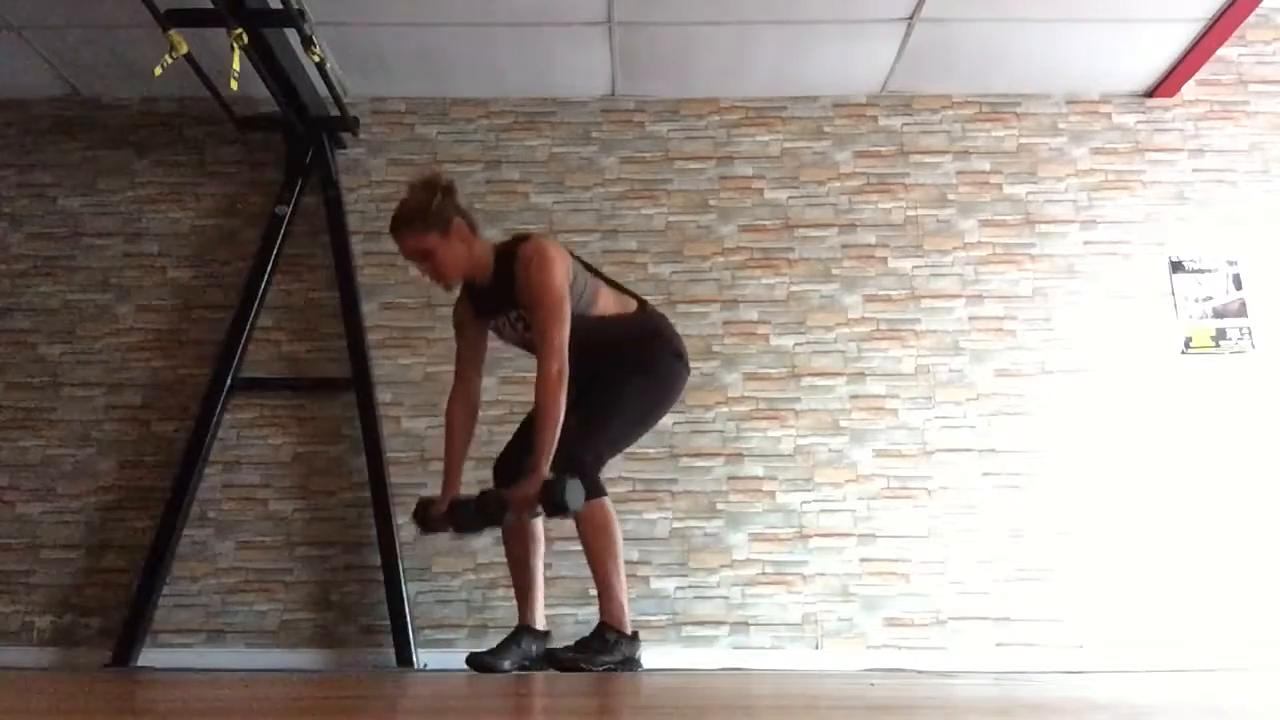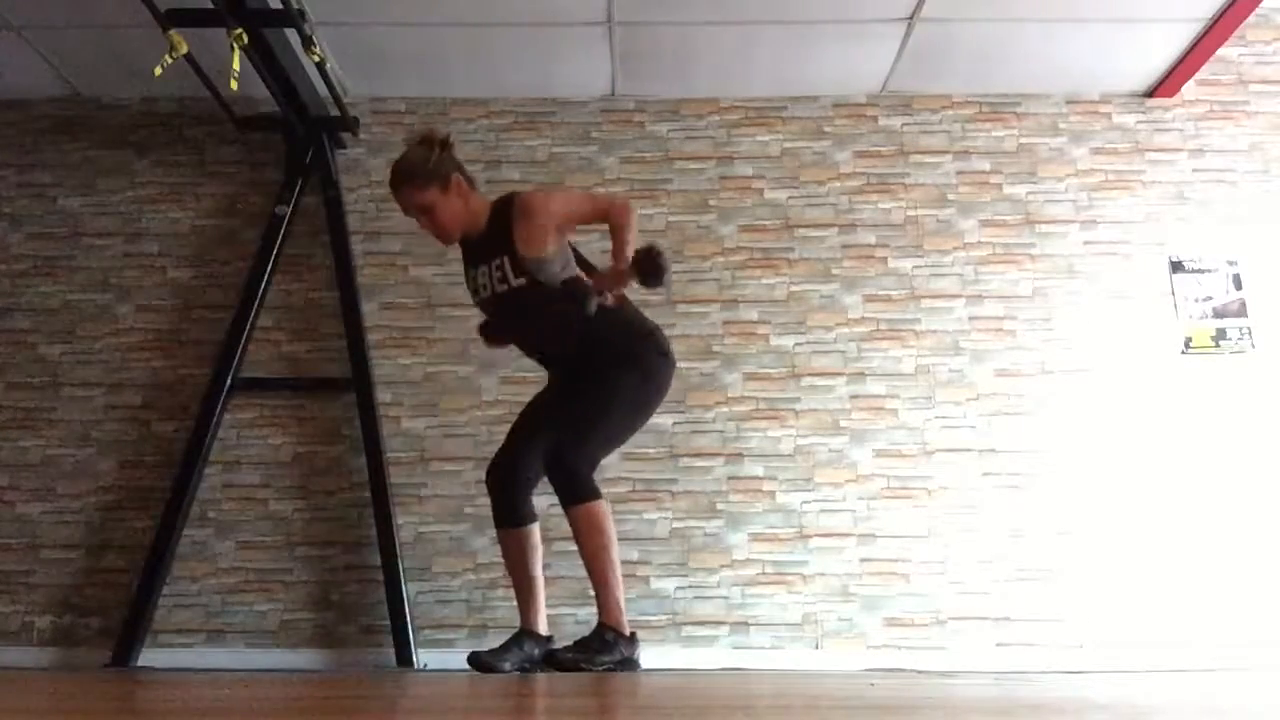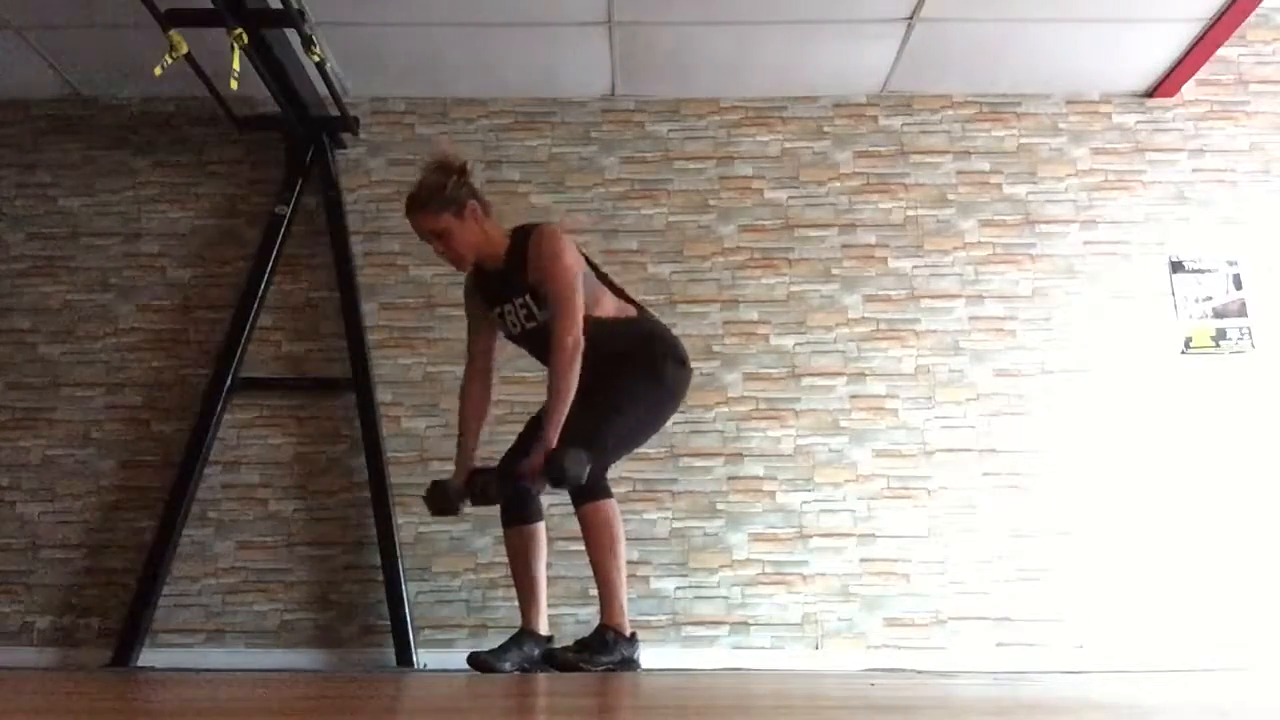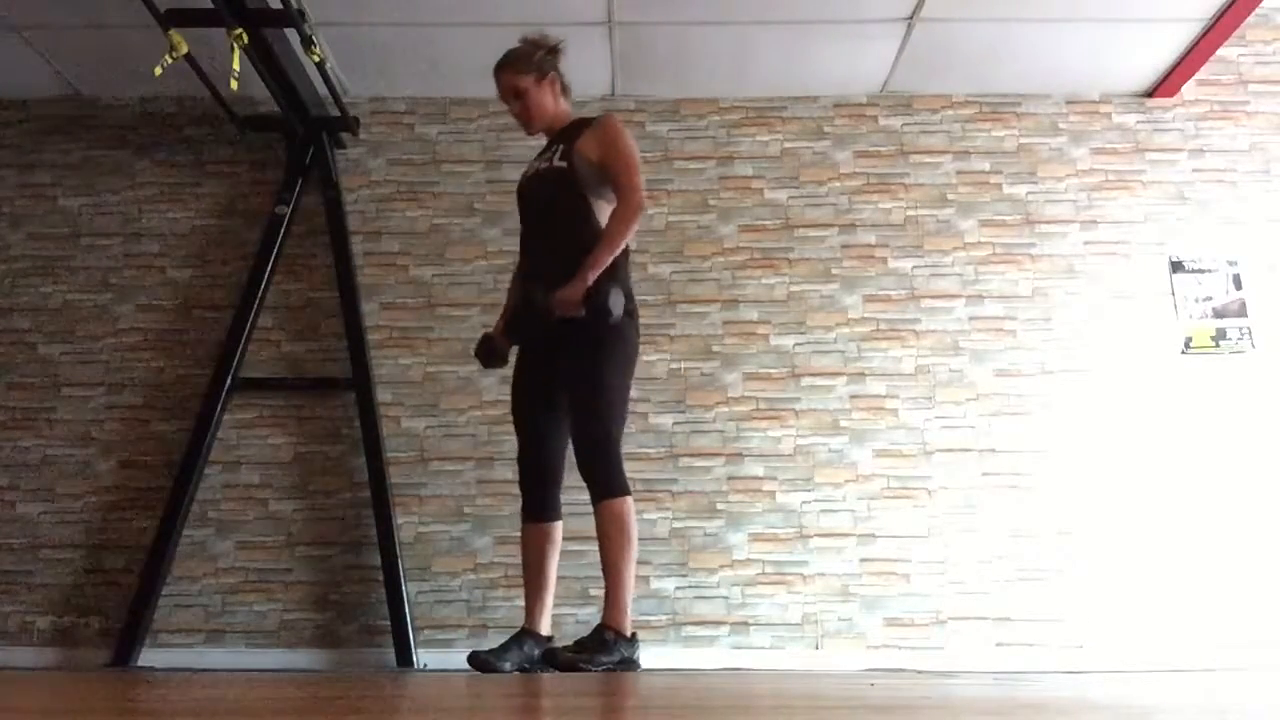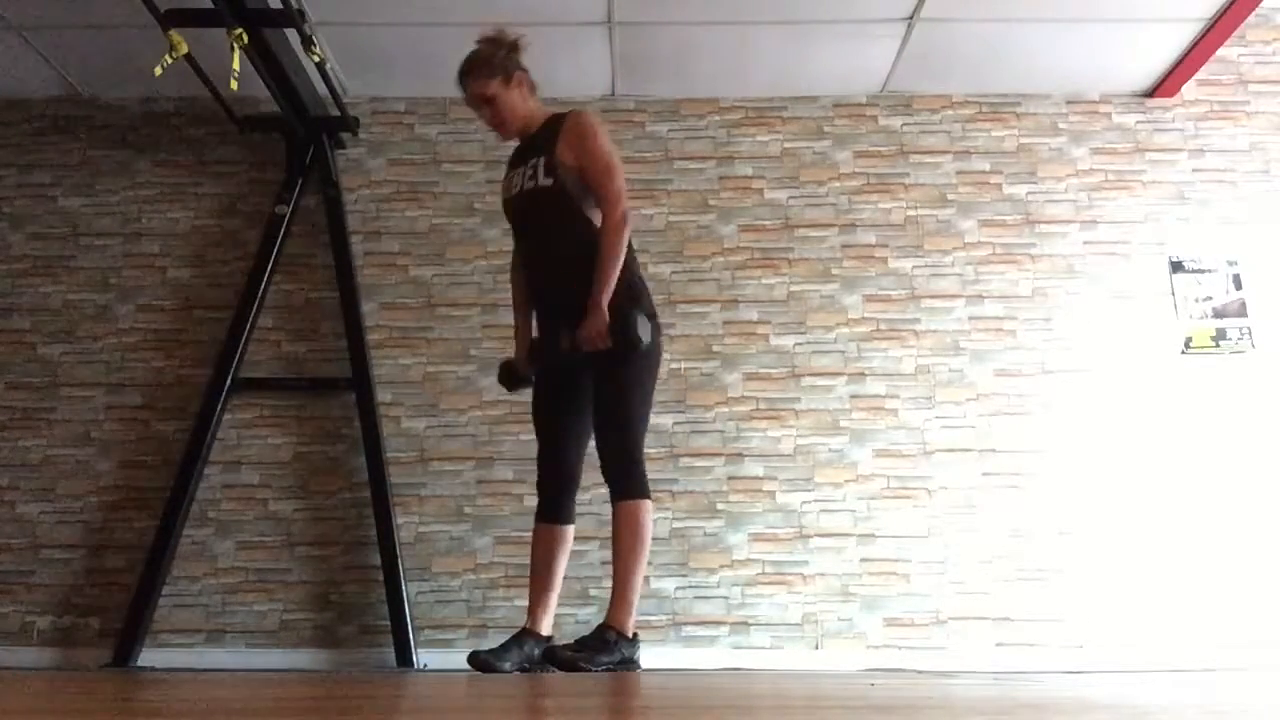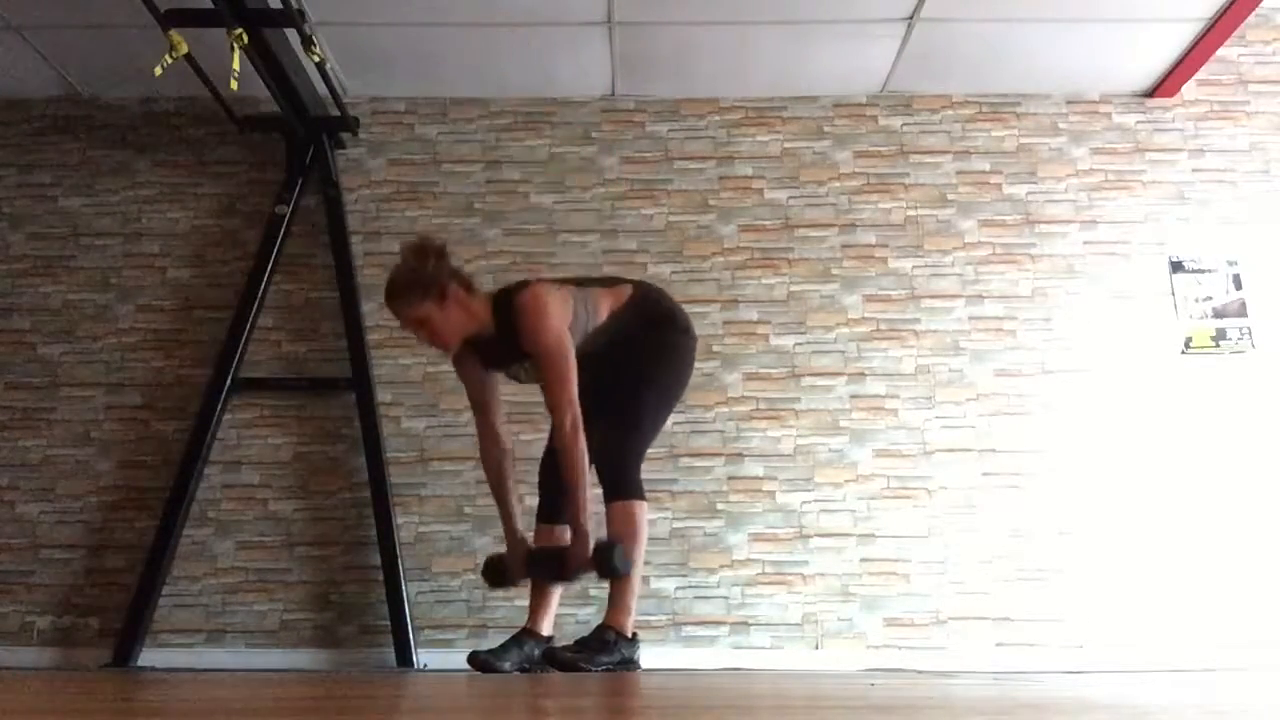
dt=0.4s
person 1, frame 1
left shoulder: (534, 256)
right shoulder: (471, 302)
left elbow: (555, 366)
right elbow: (464, 393)
left wrist: (541, 472)
right wrist: (450, 489)
left hip: (650, 358)
right hip: (594, 368)
left knee: (573, 460)
right knee: (511, 471)
left ankle: (618, 638)
right ankle: (532, 632)
person 1, frame 2
left shoulder: (530, 211)
right shoulder: (471, 246)
left elbow: (619, 209)
left wrist: (619, 267)
right wrist: (495, 329)
left hip: (631, 358)
right hip: (576, 372)
left knee: (567, 460)
right knee: (507, 475)
left ankle: (616, 636)
right ankle: (533, 635)
person 1, frame 3
left shoulder: (546, 245)
right shoulder: (479, 286)
left elbow: (570, 343)
right elbow: (477, 375)
left wrist: (548, 442)
right wrist: (463, 466)
left hip: (651, 366)
right hip: (597, 381)
right knee: (513, 479)
left ankle: (617, 636)
right ankle: (534, 636)
person 1, frame 4
left shoulder: (601, 131)
right shoulder: (542, 158)
left elbow: (633, 202)
left wrist: (585, 278)
right wrist: (509, 312)
left hip: (596, 316)
right hip: (545, 326)
left knee: (597, 457)
right knee: (537, 473)
left ankle: (618, 633)
right ankle: (536, 634)
person 1, frame 5
left shoulder: (577, 130)
right shoulder: (518, 162)
left elbow: (616, 212)
left wrist: (602, 307)
right wrist: (522, 336)
left hip: (615, 317)
right hip: (559, 330)
left knee: (621, 459)
right knee: (555, 474)
left ankle: (621, 633)
right ankle: (536, 635)
person 1, frame 6
left shoulder: (532, 307)
right shoulder: (470, 347)
left elbow: (568, 421)
right elbow: (491, 440)
left wrist: (581, 530)
right wrist: (512, 535)
left hip: (656, 339)
right hip: (604, 357)
left knee: (615, 455)
right knee: (555, 472)
left ankle: (619, 636)
right ankle: (537, 635)
